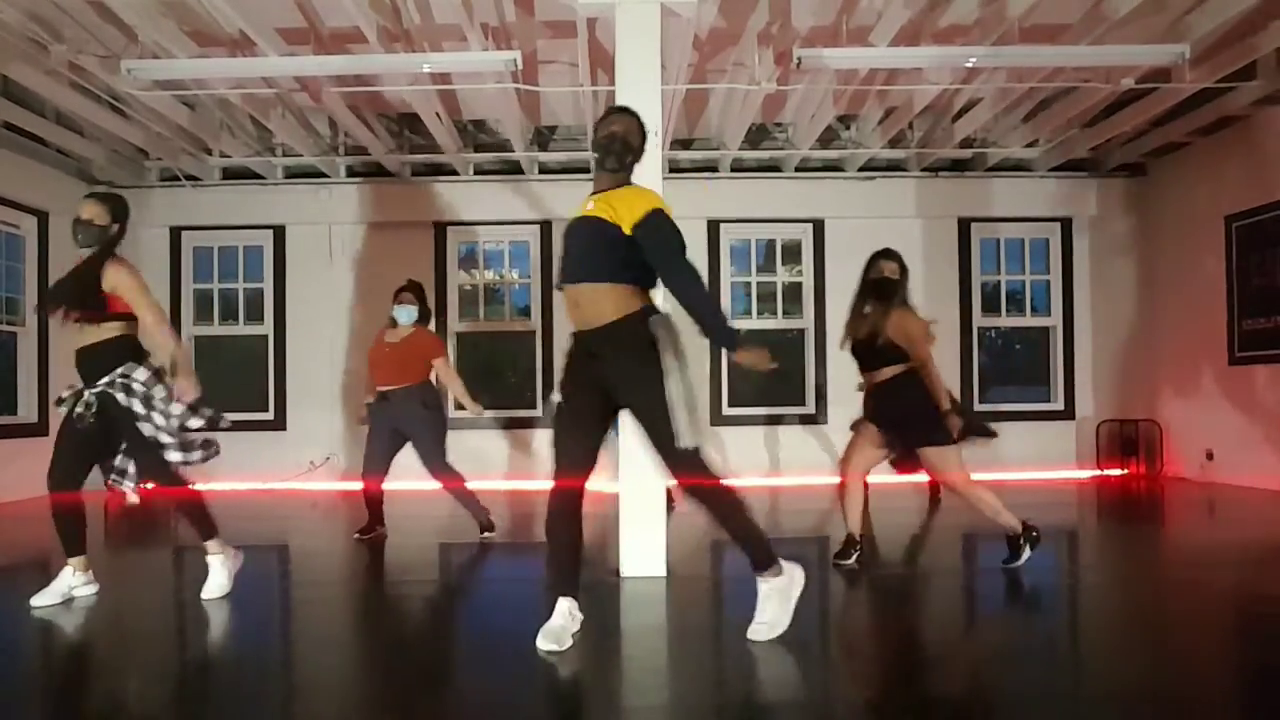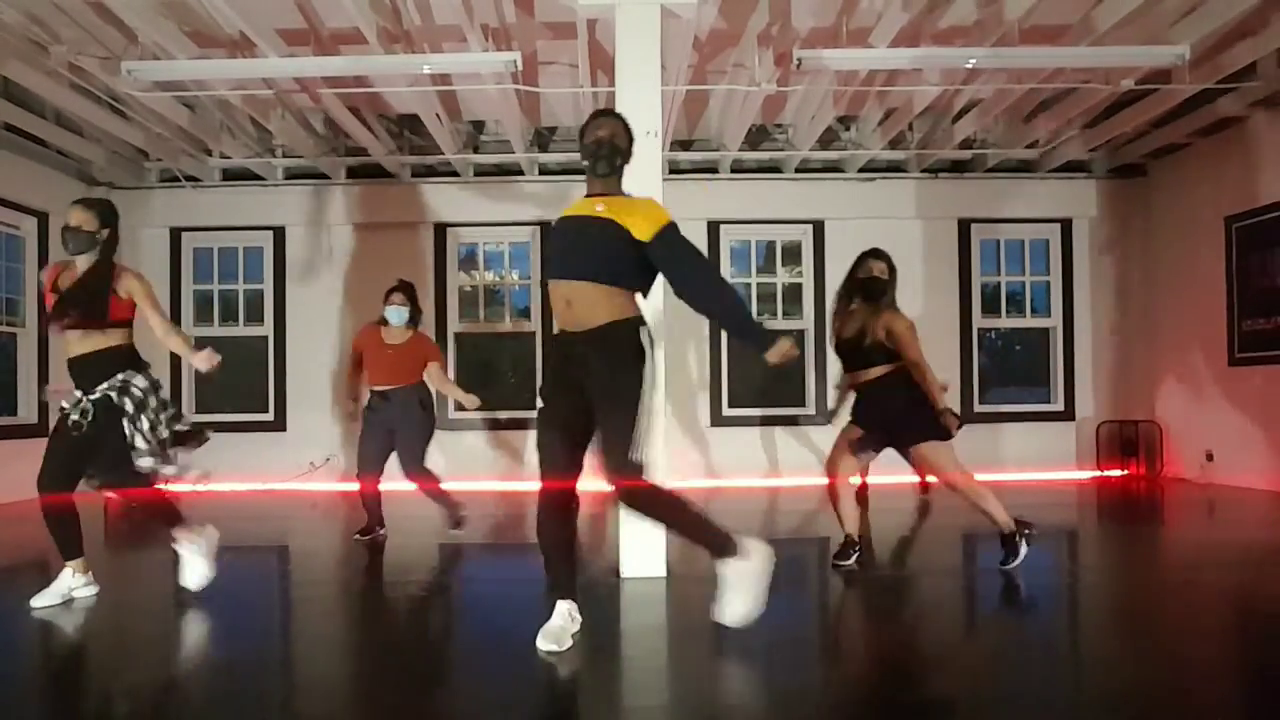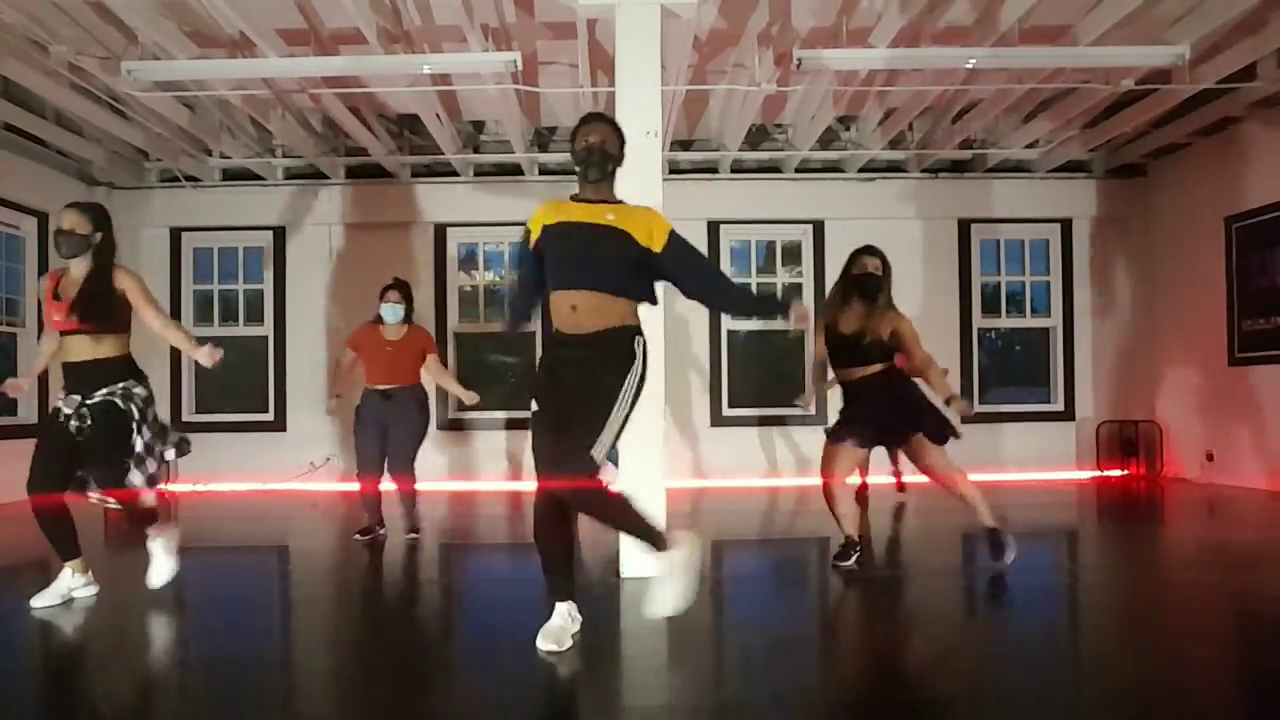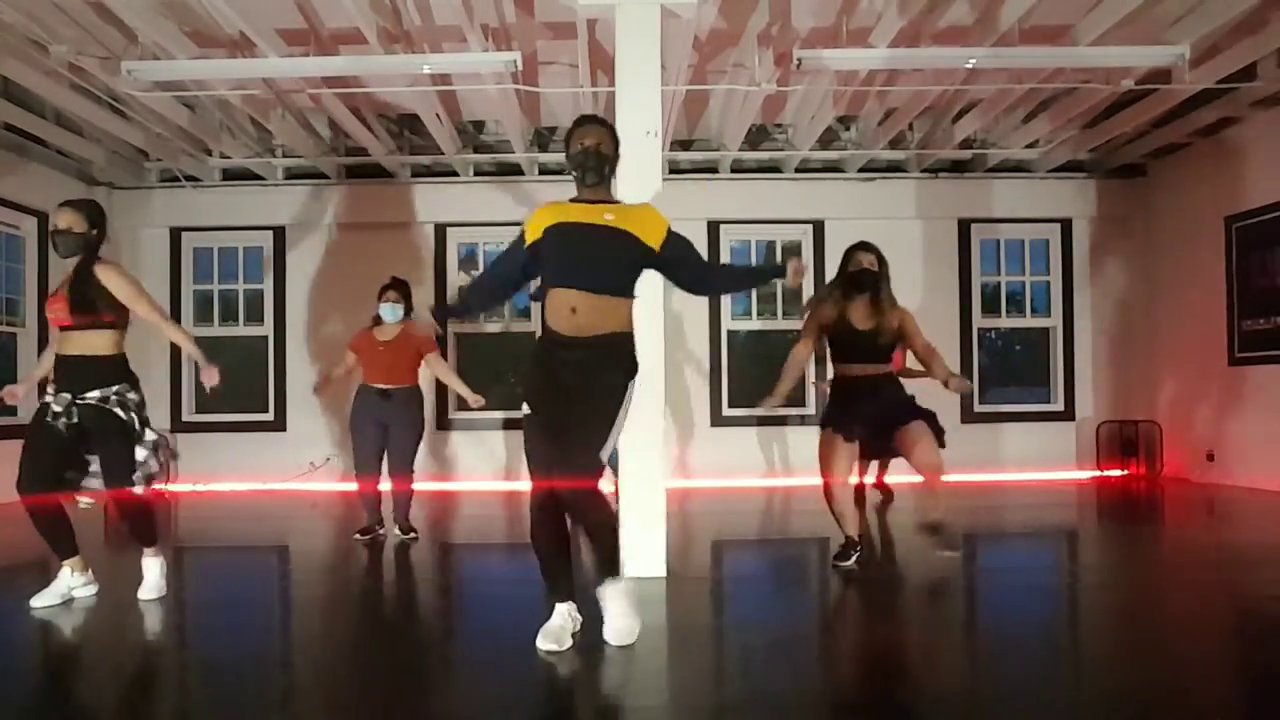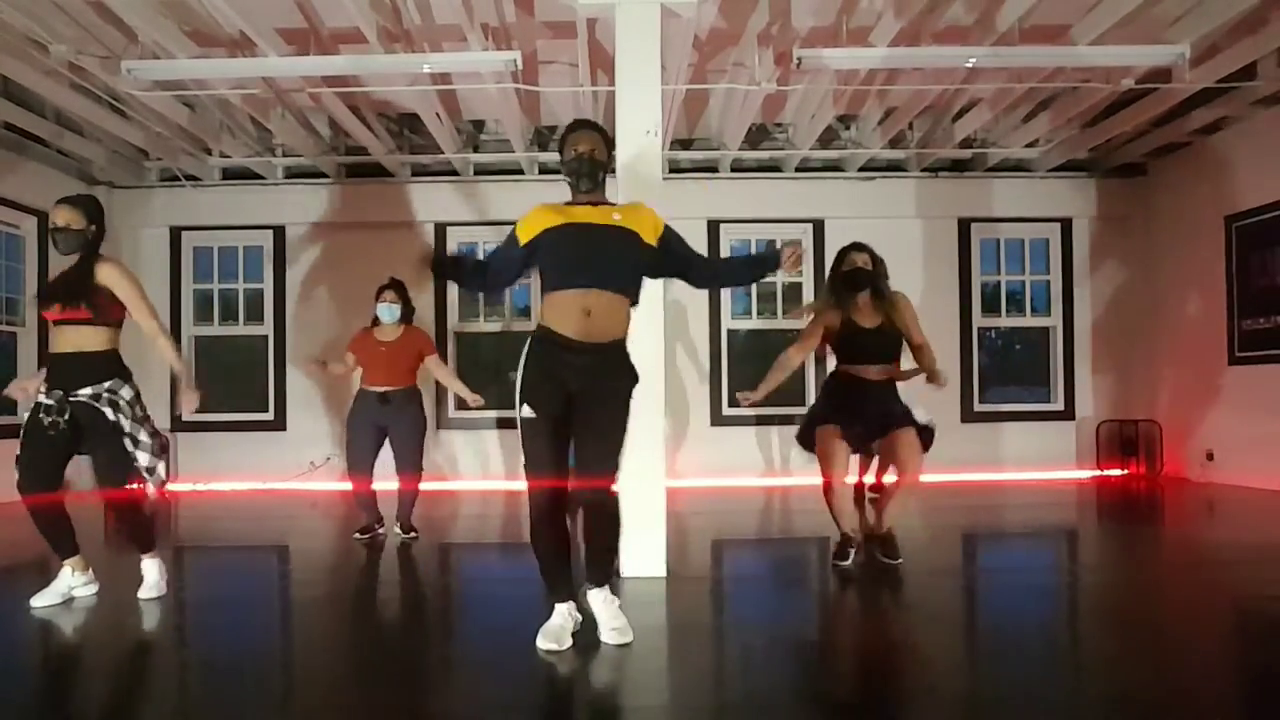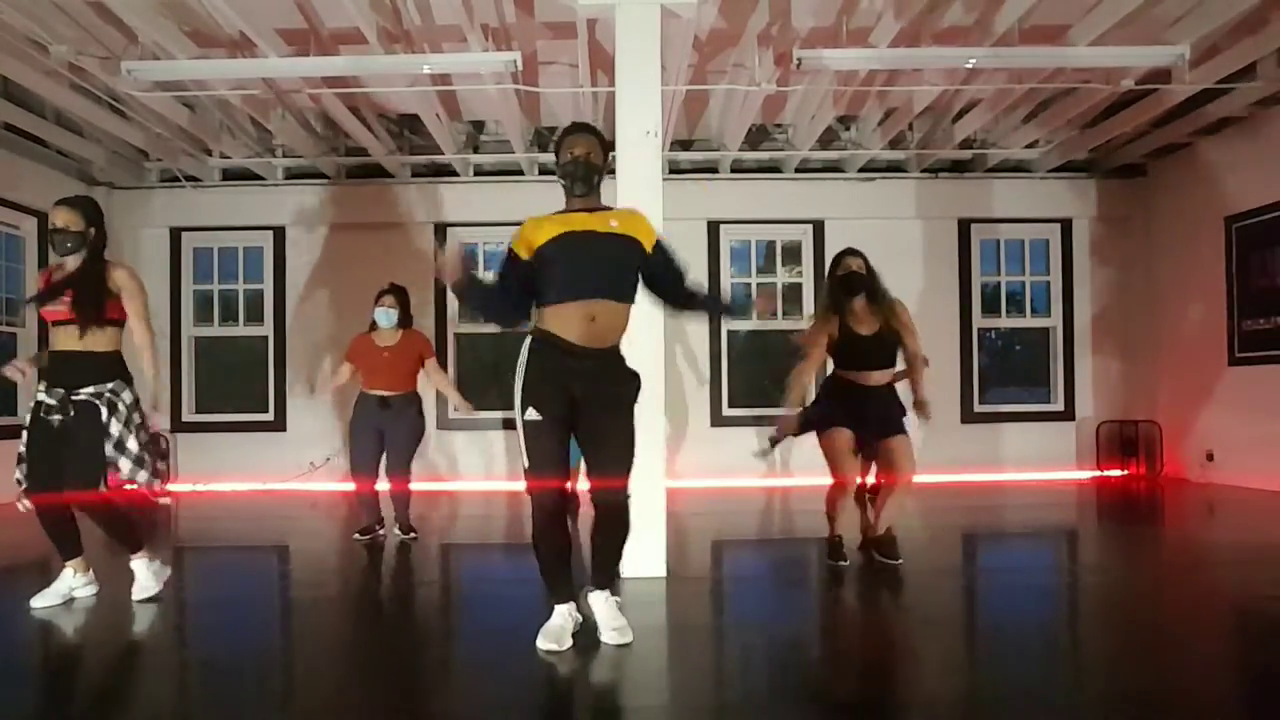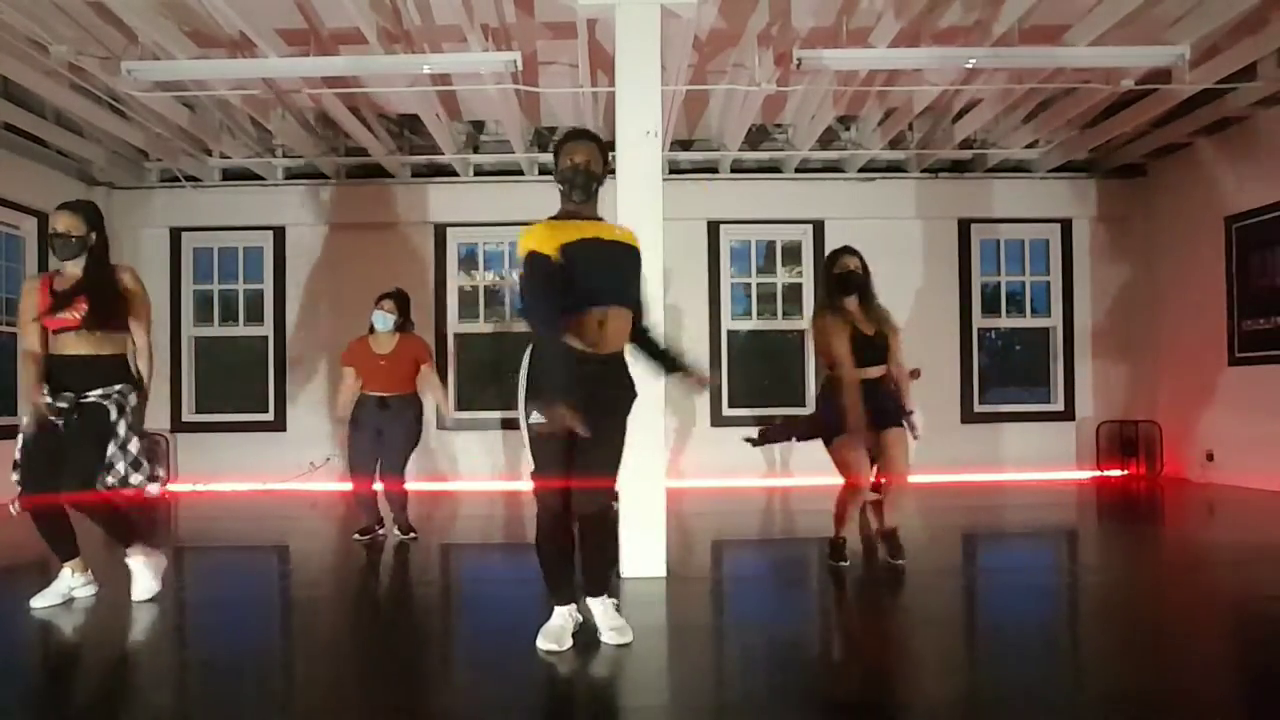
dt=0.1s
person 1, frame 1
left shoulder: (639, 206)
right shoulder: (587, 213)
left elbow: (680, 277)
left wrist: (731, 340)
left hip: (636, 344)
right hip: (585, 352)
left knee: (687, 471)
right knee: (566, 484)
left ankle: (775, 574)
right ankle: (565, 606)
person 1, frame 2
left shoulder: (642, 216)
right shoulder: (567, 217)
left elbow: (700, 281)
left wrist: (760, 339)
left hip: (618, 349)
right hip: (564, 354)
left knee: (627, 482)
right knee: (554, 488)
left ankle: (736, 554)
right ankle: (564, 608)
person 1, frame 3
left shoulder: (645, 224)
right shoulder: (546, 222)
left elbow: (706, 282)
right elbow: (527, 285)
left wrist: (777, 307)
right wrist: (513, 335)
left hip: (616, 355)
right hip: (558, 359)
left knee: (577, 477)
right knee: (549, 489)
left ankle: (670, 548)
right ankle: (564, 607)
person 1, frame 4
left shoulder: (644, 222)
right shoulder: (543, 222)
left elbow: (702, 275)
right elbow: (499, 279)
left wrist: (773, 273)
right wrist: (445, 313)
left hip: (608, 362)
right hip: (549, 358)
left knee: (578, 484)
right knee: (546, 490)
left ankle: (613, 581)
right ankle: (563, 607)
person 1, frame 5
left shoulder: (641, 221)
right shoulder: (538, 223)
left elbow: (701, 270)
right elbow: (489, 276)
left wrist: (771, 262)
right wrist: (438, 263)
left hip: (609, 367)
right hip: (549, 359)
left knee: (594, 488)
right knee: (545, 493)
left ankle: (603, 591)
right ankle: (563, 605)
person 1, frame 6
left shoulder: (635, 228)
right shoulder: (536, 234)
left elbow: (675, 291)
right elbow: (505, 309)
left wrist: (731, 307)
right wrist: (462, 280)
left hip: (607, 372)
right hip: (546, 365)
left knee: (611, 495)
right knee: (547, 496)
left ankle: (604, 595)
right ankle: (562, 606)
person 1, frame 7
left shoulder: (623, 239)
right shoulder: (543, 239)
right elbow: (542, 318)
left wrist: (680, 367)
right wrist: (557, 395)
left hip: (611, 376)
right hip: (557, 374)
left knee: (594, 499)
right knee: (553, 499)
left ankle: (603, 599)
right ankle: (565, 607)
person 2, frame 1
left shoulder: (114, 269)
right shoulder: (74, 272)
left elbow: (155, 323)
left wrist: (179, 369)
left hip: (125, 377)
right hip: (94, 386)
left knee: (156, 471)
right knee: (61, 480)
left ankle: (218, 553)
right ankle: (77, 572)
person 2, frame 2
left shoulder: (122, 278)
right shoulder: (51, 275)
left elbow: (161, 324)
left wrist: (193, 355)
left hip: (122, 383)
right hip: (86, 392)
left knee: (120, 475)
right knee: (51, 484)
left ankle: (189, 536)
right ankle: (76, 574)
person 2, frame 3
left shoulder: (119, 279)
right shoulder: (49, 283)
left elbow: (159, 323)
left wrist: (197, 351)
left hip: (117, 389)
right hip: (73, 396)
left knee: (109, 480)
right knee: (41, 485)
left ankle: (158, 533)
right ankle: (76, 574)
person 2, frame 4
left shoulder: (106, 273)
right shoulder: (62, 285)
left elbow: (158, 318)
left wrist: (200, 359)
left hip: (108, 391)
right hip: (62, 394)
left knee: (121, 487)
left ankle: (152, 557)
right ankle: (75, 572)
person 2, frame 5
left shoulder: (108, 271)
right shoulder: (57, 281)
left elbow: (152, 326)
left wrist: (183, 377)
right wrist: (37, 380)
left hip: (104, 387)
right hip: (57, 392)
left knee: (116, 487)
right knee: (34, 485)
left ankle: (152, 563)
right ankle: (76, 571)
person 2, frame 6
left shoulder: (117, 276)
right shoulder: (47, 280)
left elbow: (143, 336)
left wrist: (153, 395)
right wrist: (32, 364)
left hip: (103, 388)
right hip: (56, 390)
left knee: (84, 489)
right knee: (39, 488)
left ankle: (144, 562)
right ankle: (76, 573)
person 2, frame 7
left shoulder: (122, 279)
right shoulder: (38, 288)
left elbow: (141, 343)
right elbow: (32, 348)
left wrist: (140, 399)
right wrist: (33, 390)
left hip: (110, 389)
right hip: (60, 393)
left knee: (78, 488)
right knee: (34, 488)
left ankle: (141, 556)
right ankle: (75, 573)
person 3, frame 1
left shoulder: (900, 318)
right shoulder: (861, 318)
left elbow: (925, 364)
left wrist: (947, 409)
left hip: (914, 403)
right hip: (883, 407)
left knee: (957, 481)
right knee: (851, 469)
left ankle: (1019, 533)
right ankle: (853, 539)
person 3, frame 2
left shoulder: (890, 320)
right shoulder: (844, 317)
left elbow: (918, 364)
left wrist: (941, 408)
right wrist: (840, 397)
left hip: (902, 402)
right hip: (869, 407)
left knee: (953, 477)
right knee: (837, 471)
left ankle: (1012, 530)
right ankle: (851, 541)
person 3, frame 3
left shoulder: (889, 318)
right shoulder: (831, 316)
left elbow: (920, 360)
right elbow: (823, 359)
left wrist: (948, 396)
left hip: (898, 400)
right hip: (860, 406)
left knee: (941, 472)
right knee: (831, 476)
left ankle: (992, 529)
right ankle: (850, 541)
person 3, frame 4
left shoulder: (895, 314)
right shoulder: (827, 311)
left elbow: (924, 349)
right elbow: (801, 353)
left wrist: (946, 376)
right wrist: (778, 395)
left hip: (883, 398)
right hip: (846, 399)
left knee: (930, 463)
right knee: (833, 479)
left ankle: (934, 521)
right ankle: (851, 540)
person 3, frame 5
left shoulder: (896, 303)
right shoulder: (831, 315)
left elbow: (919, 344)
right elbow: (796, 354)
left wrist: (931, 369)
right wrist: (760, 391)
left hip: (884, 398)
right hip: (841, 397)
left knee: (911, 468)
right knee: (834, 475)
left ankle: (880, 530)
right ankle: (848, 537)
person 3, frame 6
left shoulder: (894, 310)
right shoulder: (829, 324)
left elbow: (914, 354)
right elbow: (807, 366)
left wrist: (919, 395)
right wrist: (791, 411)
left hip: (884, 400)
right hip: (841, 401)
left knee: (902, 475)
right knee: (847, 478)
left ankle: (877, 533)
right ankle: (834, 538)
person 3, frame 7
left shoulder: (879, 315)
right shoulder: (829, 320)
left elbow: (896, 363)
right elbow: (844, 371)
left wrist: (906, 409)
right wrist: (855, 423)
left hip: (882, 397)
right hip: (846, 402)
left knee: (895, 472)
right knee: (859, 478)
left ankle: (885, 529)
right ankle: (838, 539)
person 4, frame 1
left shoulder: (427, 339)
right shoulder: (382, 338)
left elbow: (447, 374)
left wrist: (468, 401)
right wrist: (369, 402)
left hip: (419, 407)
right hip: (385, 410)
left knee: (437, 467)
right knee: (372, 470)
left ankle: (481, 515)
right ankle: (375, 522)
person 4, frame 2
left shoulder: (422, 343)
right shoulder: (368, 334)
left elbow: (437, 377)
right elbow: (356, 367)
left wrist: (463, 397)
right wrist: (353, 398)
left hip: (412, 407)
right hip: (378, 409)
left knee: (413, 469)
right knee: (367, 471)
left ankle: (452, 509)
right ankle: (374, 523)
person 4, frame 3
left shoulder: (420, 335)
right shoulder: (365, 333)
left elbow: (436, 370)
right elbow: (345, 363)
left wrist: (463, 393)
right wrist: (336, 393)
left hip: (409, 404)
right hip: (372, 405)
left knee: (401, 467)
right knee: (367, 469)
left ankle: (412, 520)
right ankle: (375, 522)
person 4, frame 4
left shoulder: (417, 335)
right shoulder: (364, 337)
left elbow: (439, 367)
right elbow: (345, 366)
left wrist: (467, 393)
right wrist: (325, 380)
left hip: (405, 405)
right hip: (367, 405)
left knee: (400, 469)
right knee: (365, 469)
left ankle: (402, 522)
right ankle: (374, 522)
person 4, frame 5
left shoulder: (417, 337)
right shoulder: (363, 337)
left elbow: (439, 369)
right elbow: (346, 365)
left wrist: (467, 394)
right wrist: (325, 367)
left hip: (405, 407)
right hip: (366, 407)
left knee: (410, 469)
right knee: (358, 469)
left ankle: (404, 520)
right ankle: (373, 521)
person 4, frame 6
left shoulder: (416, 340)
right shoulder: (360, 342)
left elbow: (436, 374)
right elbow: (343, 375)
left wrist: (459, 401)
right wrist: (325, 386)
left hip: (405, 411)
right hip: (368, 410)
left knee: (398, 471)
right knee: (362, 472)
left ankle: (403, 521)
right ankle: (374, 522)
person 4, frame 7
left shoulder: (413, 344)
right shoulder: (357, 347)
left elbow: (431, 379)
right elbow: (349, 383)
left wrist: (445, 407)
right wrist: (342, 409)
left hip: (404, 411)
right hip: (368, 411)
left knee: (391, 473)
right knee: (360, 473)
left ankle: (401, 521)
right ankle: (373, 522)
